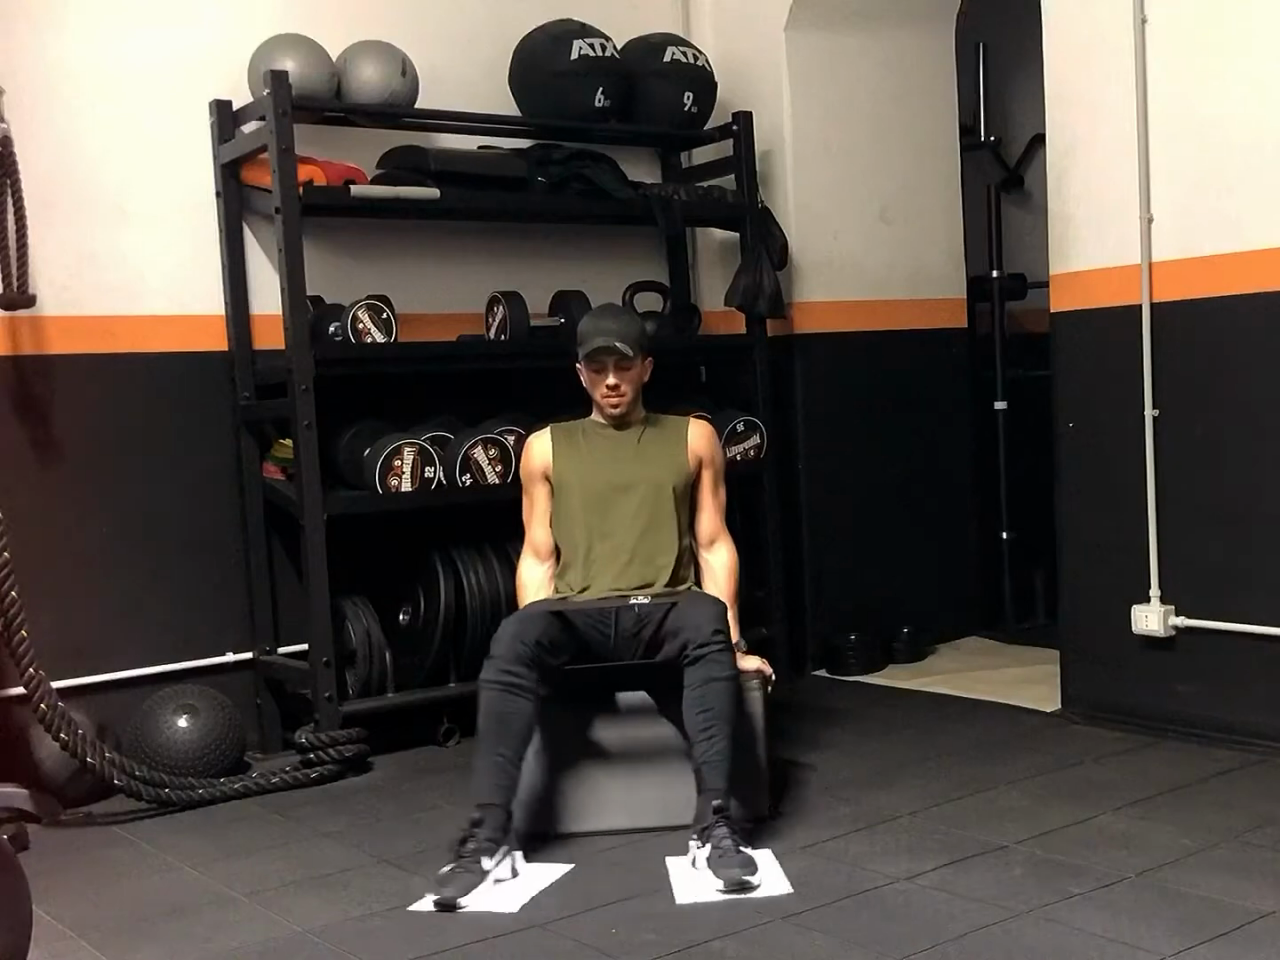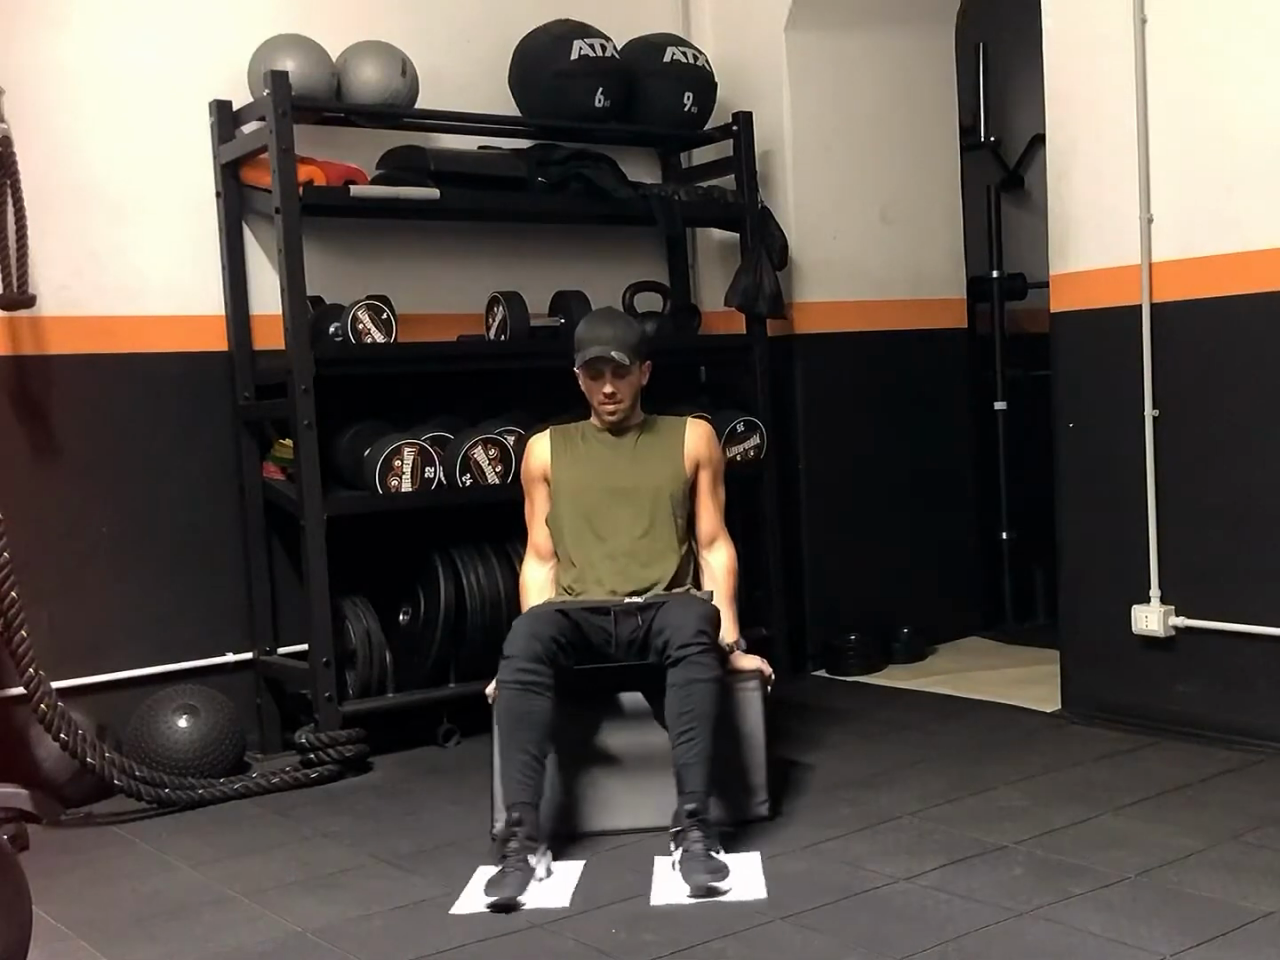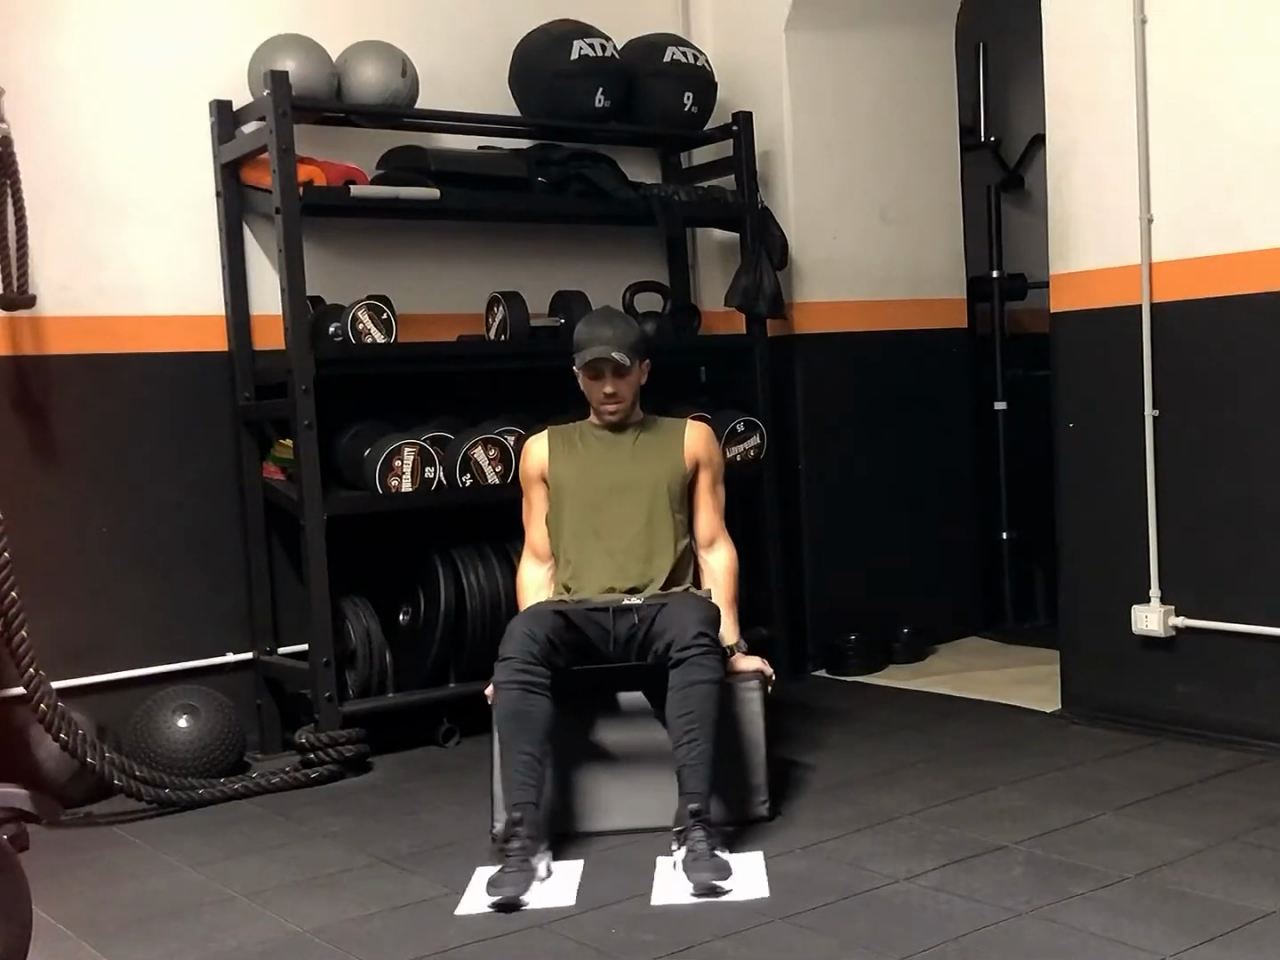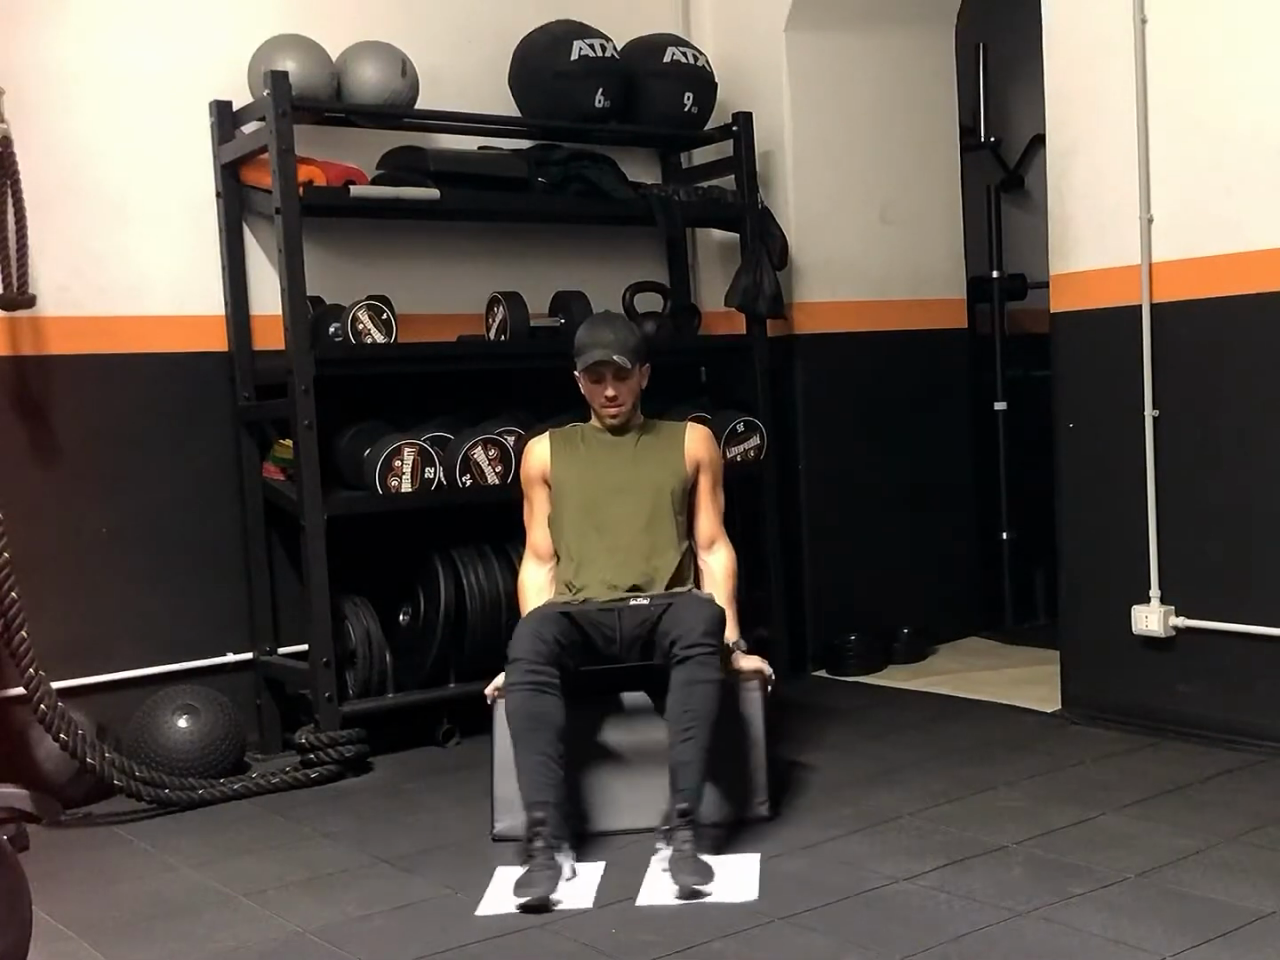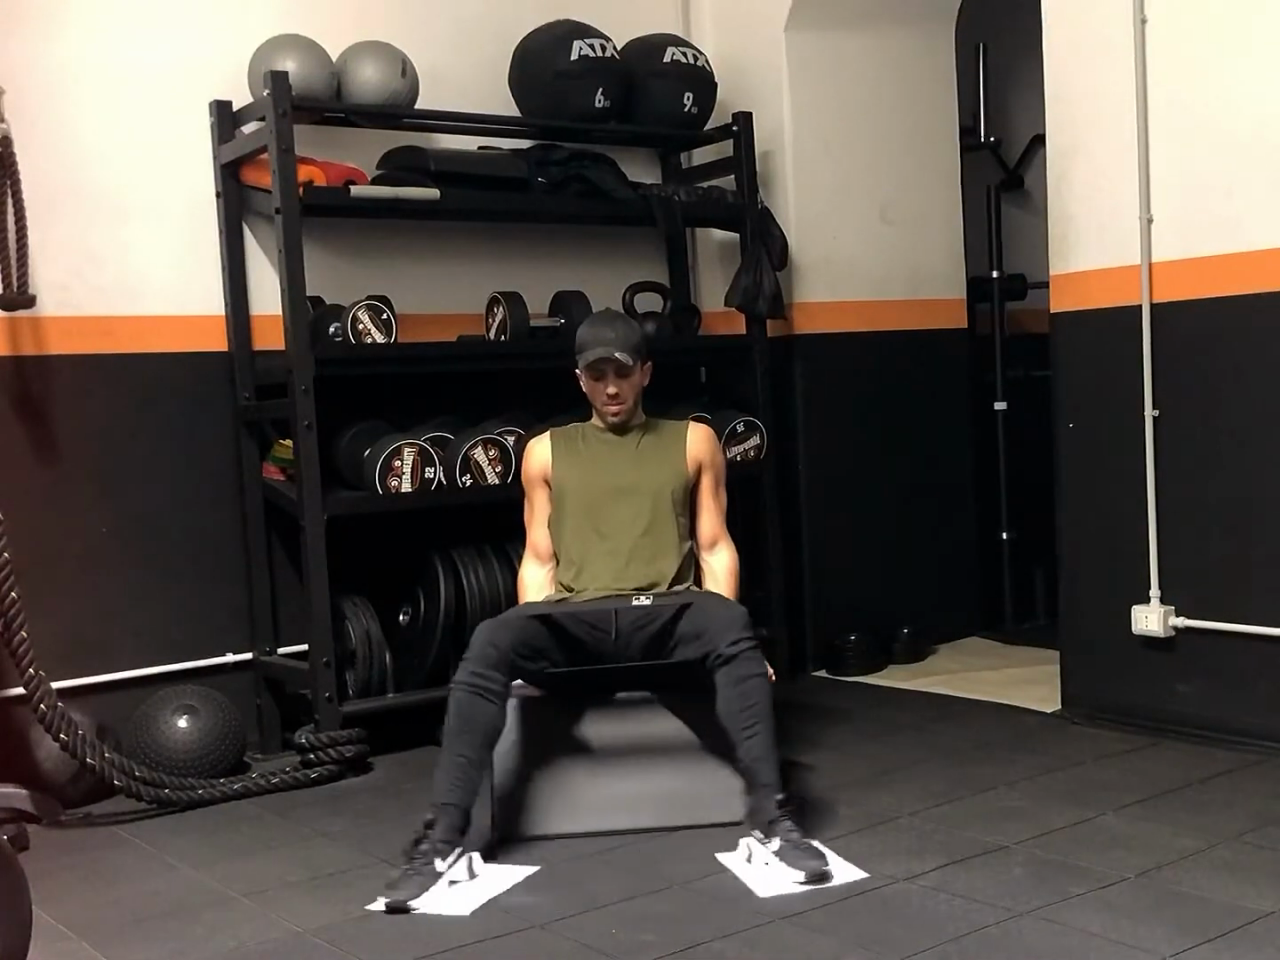
dt=1s
person 1, frame 1
left shoulder: (693, 437)
right shoulder: (545, 447)
left elbow: (713, 545)
right elbow: (537, 556)
left wrist: (731, 639)
right wrist: (528, 649)
left hip: (664, 610)
right hip: (580, 615)
left knee: (701, 621)
right knee: (513, 636)
left ankle: (713, 821)
right ankle: (488, 834)
person 1, frame 2
left shoulder: (692, 438)
right shoulder: (546, 449)
left elbow: (714, 547)
right elbow: (541, 560)
left wrist: (732, 642)
right wrist: (541, 650)
left hip: (666, 610)
right hip: (583, 617)
left knee: (695, 625)
right knee: (524, 635)
left ankle: (693, 823)
right ankle: (522, 834)
person 1, frame 3
left shoulder: (692, 440)
right shoulder: (544, 450)
left elbow: (713, 547)
right elbow: (538, 561)
left wrist: (733, 643)
right wrist: (528, 653)
left hip: (665, 612)
right hip: (582, 619)
left knee: (696, 626)
right knee: (521, 636)
left ankle: (692, 822)
right ankle: (525, 833)
person 1, frame 4
left shoulder: (692, 441)
right shoulder: (545, 452)
left elbow: (713, 549)
right elbow: (539, 561)
left wrist: (731, 641)
right wrist: (538, 652)
left hip: (665, 612)
right hip: (583, 619)
left knee: (702, 622)
right knee: (529, 637)
left ankle: (685, 824)
right ankle: (544, 835)
person 1, frame 5
left shoulder: (693, 440)
right shoulder: (545, 451)
left elbow: (714, 548)
right elbow: (539, 560)
left wrist: (731, 639)
right wrist: (527, 649)
left hip: (664, 613)
right hip: (577, 619)
left knee: (729, 622)
right knee: (490, 642)
left ankle: (767, 816)
right ankle: (444, 835)
